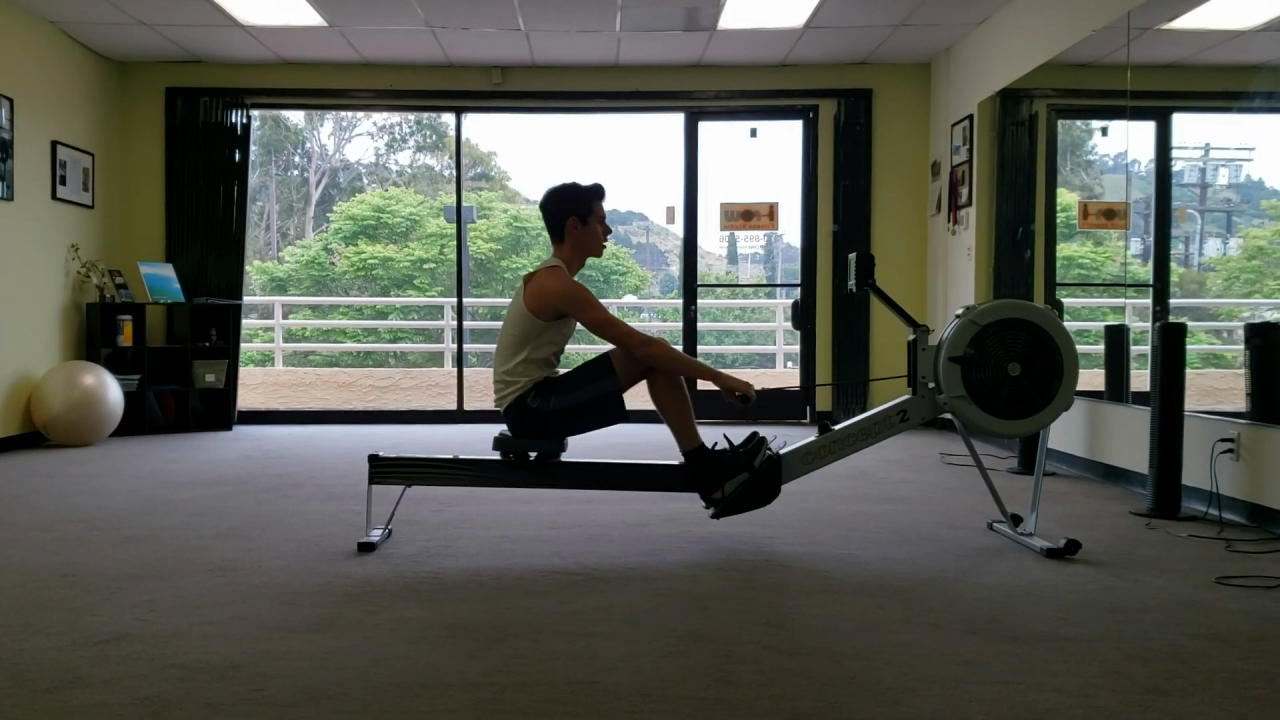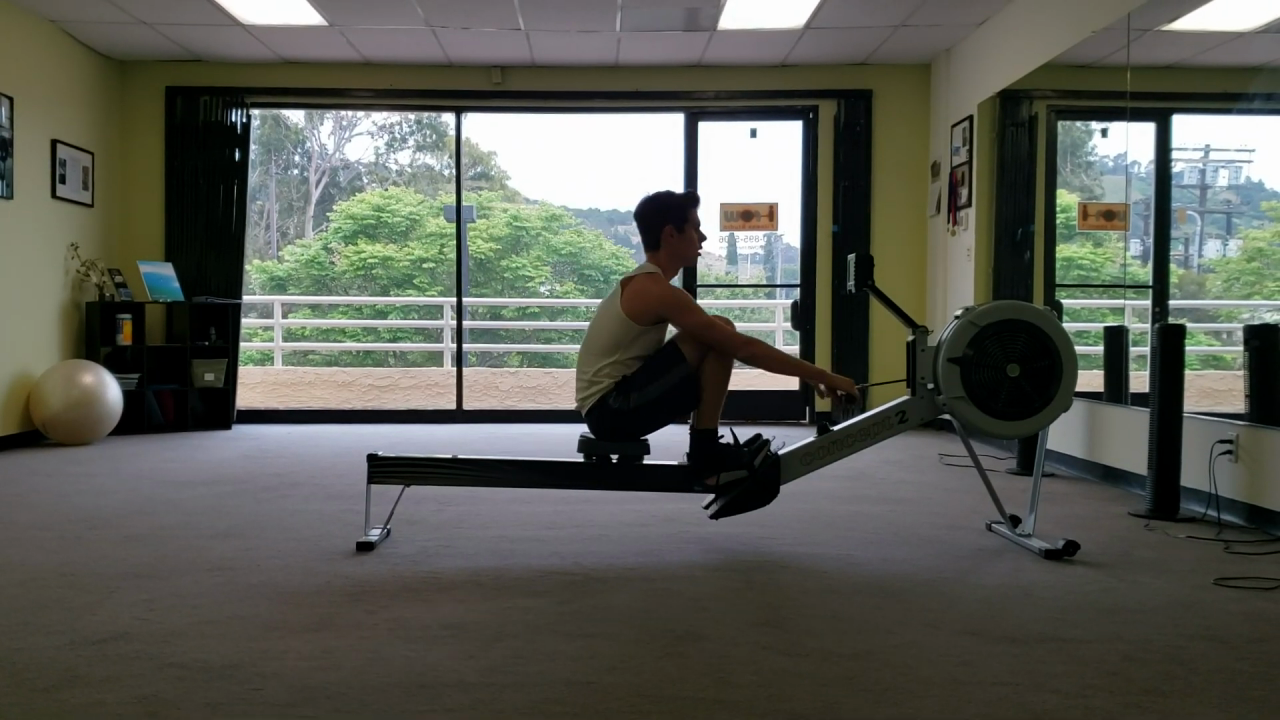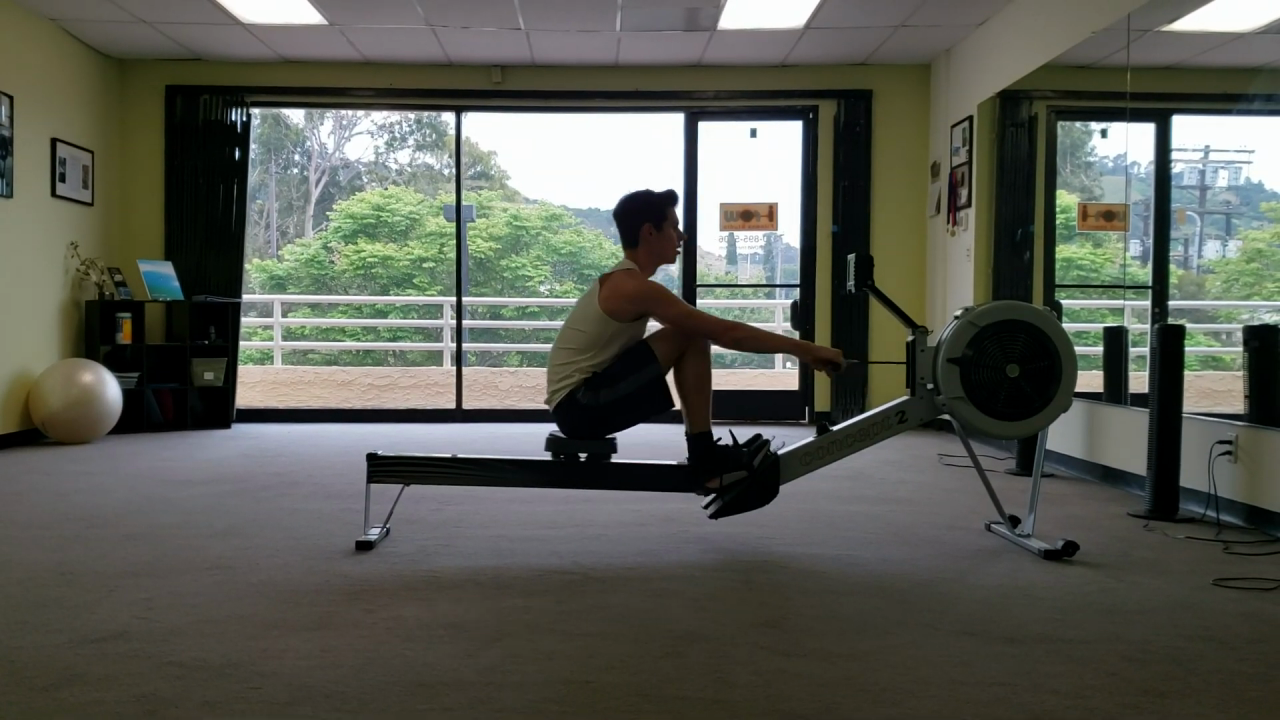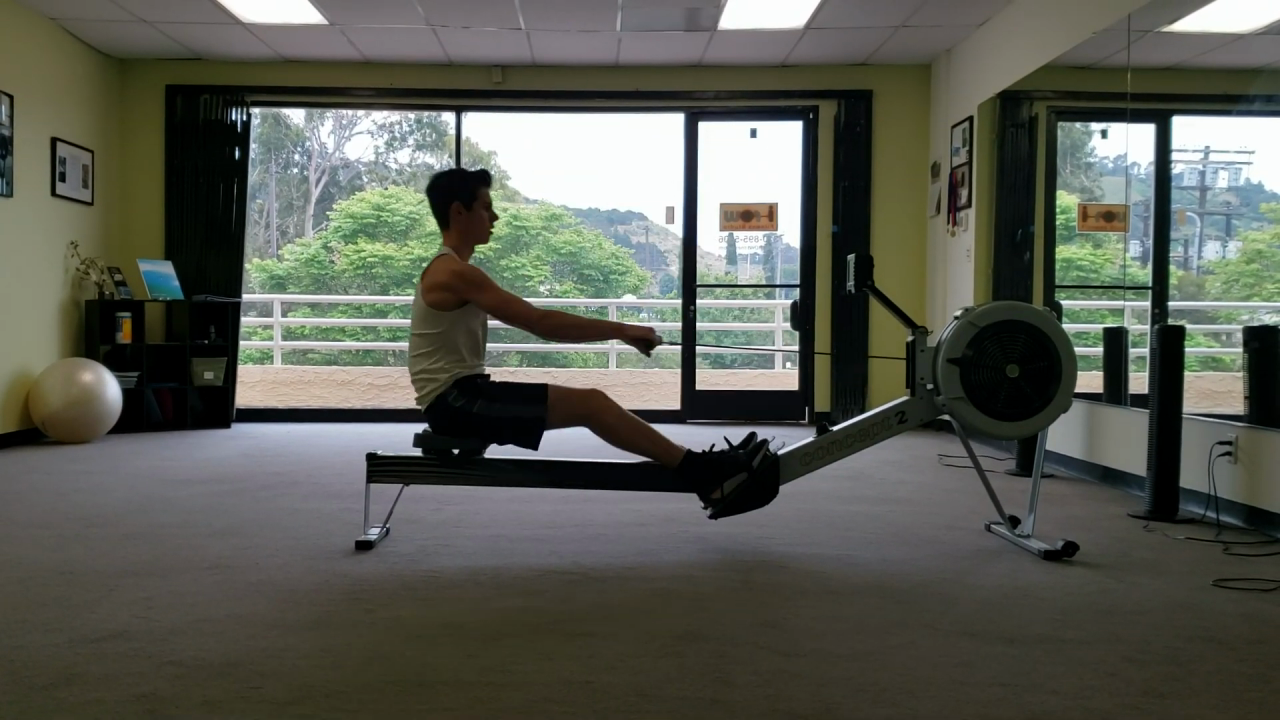
dt=0.4s
person 1, frame 1
left shoulder: (551, 278)
right shoulder: (558, 285)
left elbow: (637, 346)
right elbow: (640, 345)
left wrist: (705, 374)
right wrist: (719, 378)
left hip: (534, 402)
right hip: (529, 409)
left knee: (656, 356)
right knee: (652, 354)
left ankle: (709, 467)
right ankle: (707, 468)
person 1, frame 2
left shoulder: (643, 283)
right shoulder: (656, 291)
right elbow: (745, 348)
right wrist: (823, 376)
left hip: (612, 405)
right hip: (612, 411)
left knee: (720, 335)
right knee: (723, 333)
left ankle: (707, 454)
right ankle: (706, 451)
person 1, frame 3
left shoulder: (623, 281)
right shoulder: (634, 287)
left elbow: (714, 332)
right elbow: (725, 333)
left wrist: (797, 350)
right wrist: (806, 348)
left hip: (584, 402)
right hip: (580, 406)
left knee: (696, 335)
right knee: (693, 337)
left ankle: (709, 460)
right ankle: (706, 456)
person 1, frame 4
left shoulder: (454, 269)
right shoulder: (452, 272)
left elbow: (535, 319)
right elbow: (541, 323)
left wrist: (615, 330)
right wrist: (619, 330)
left hip: (463, 398)
right hip: (454, 404)
left knee: (591, 404)
right knee: (592, 403)
left ankle: (696, 468)
right ankle: (701, 471)
